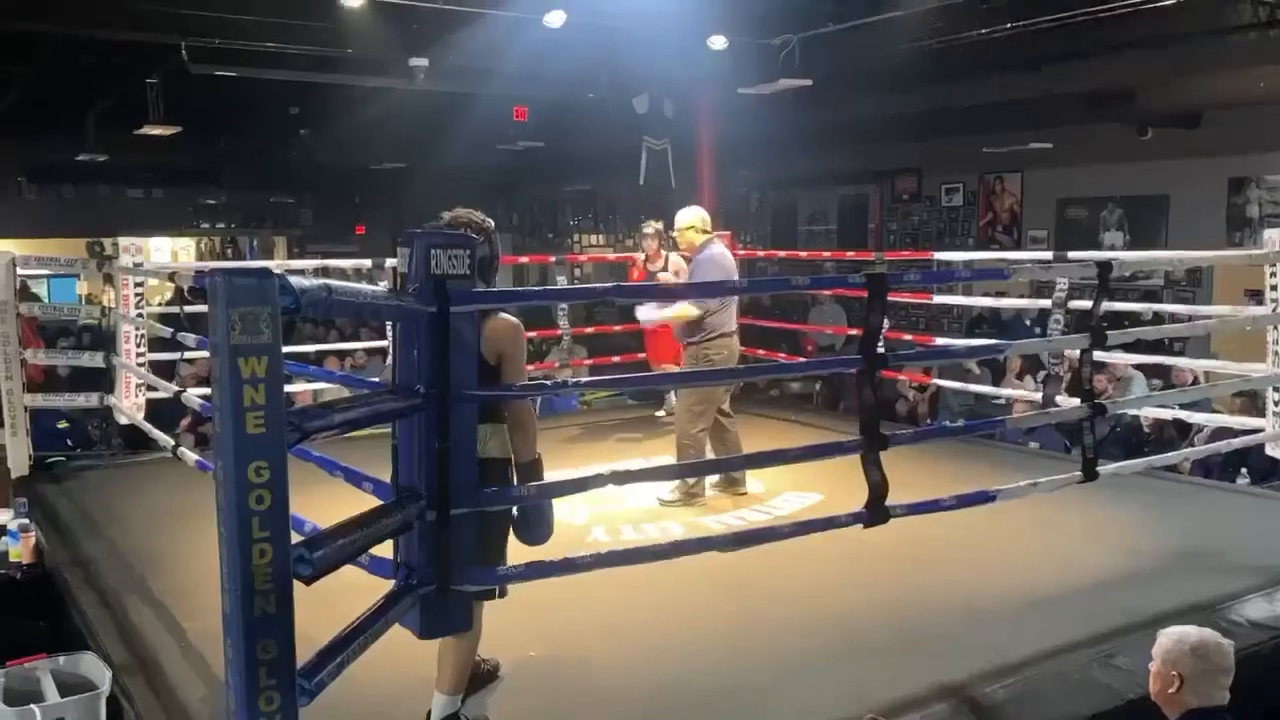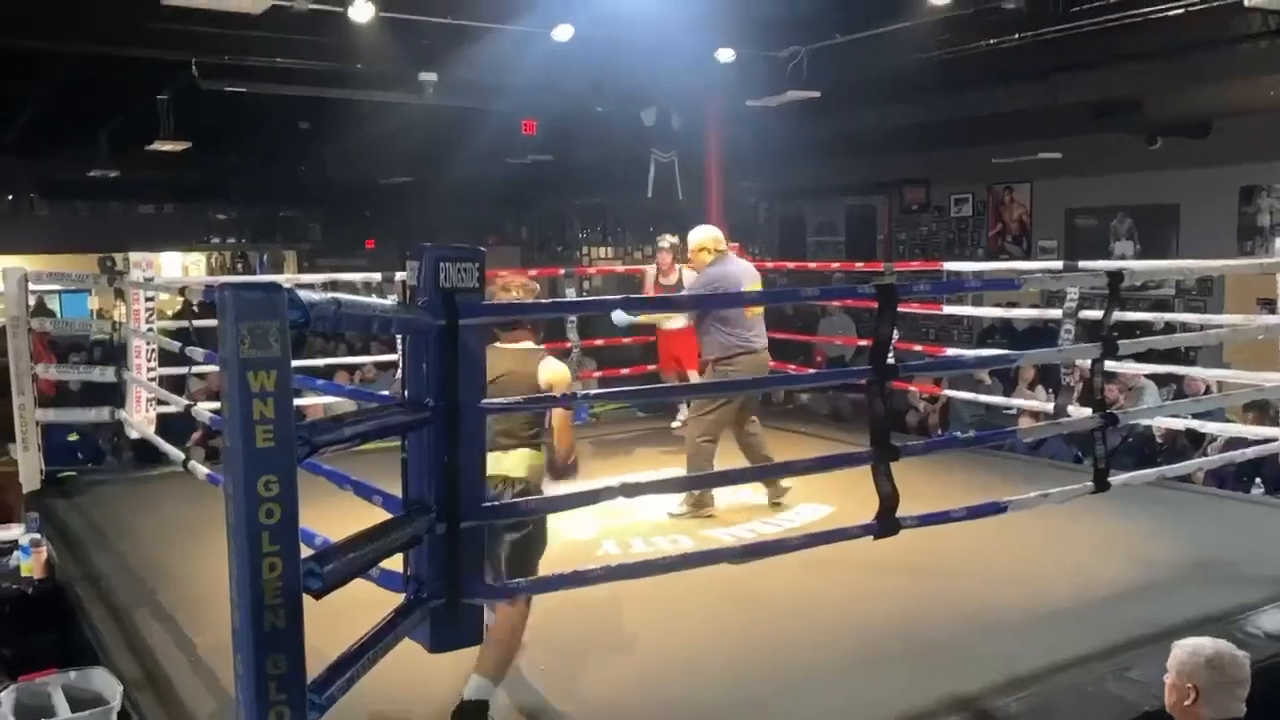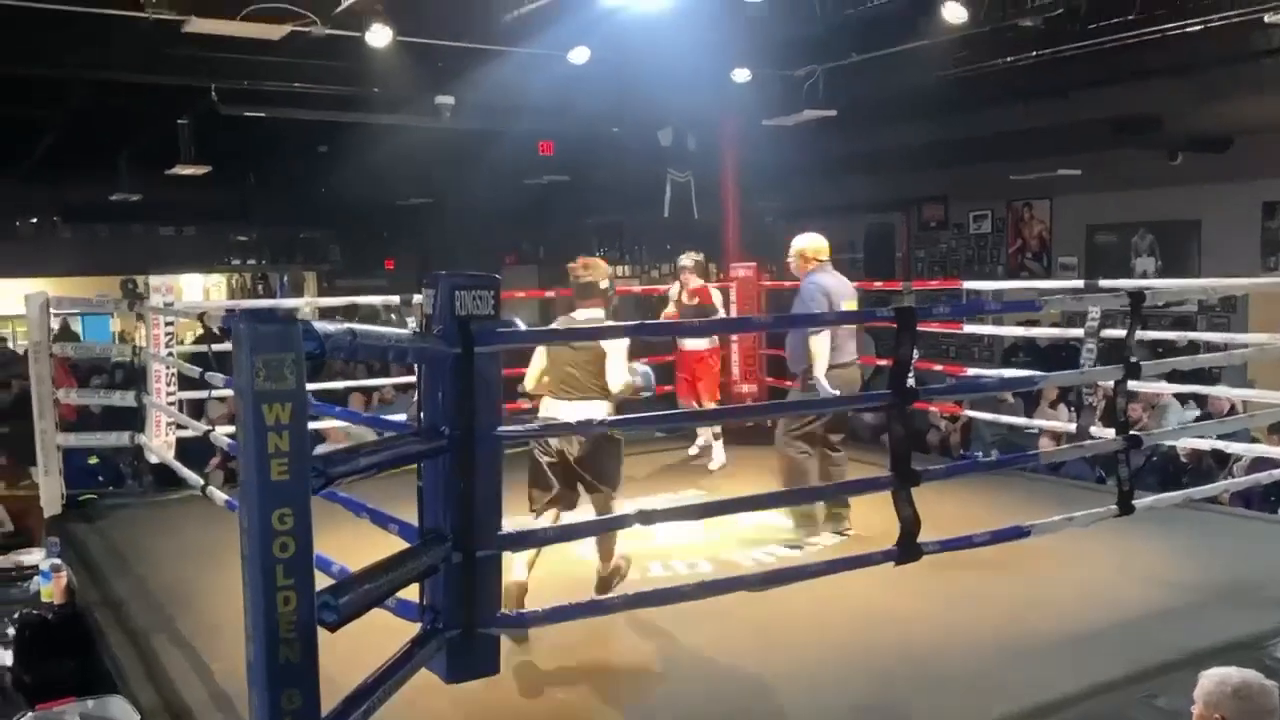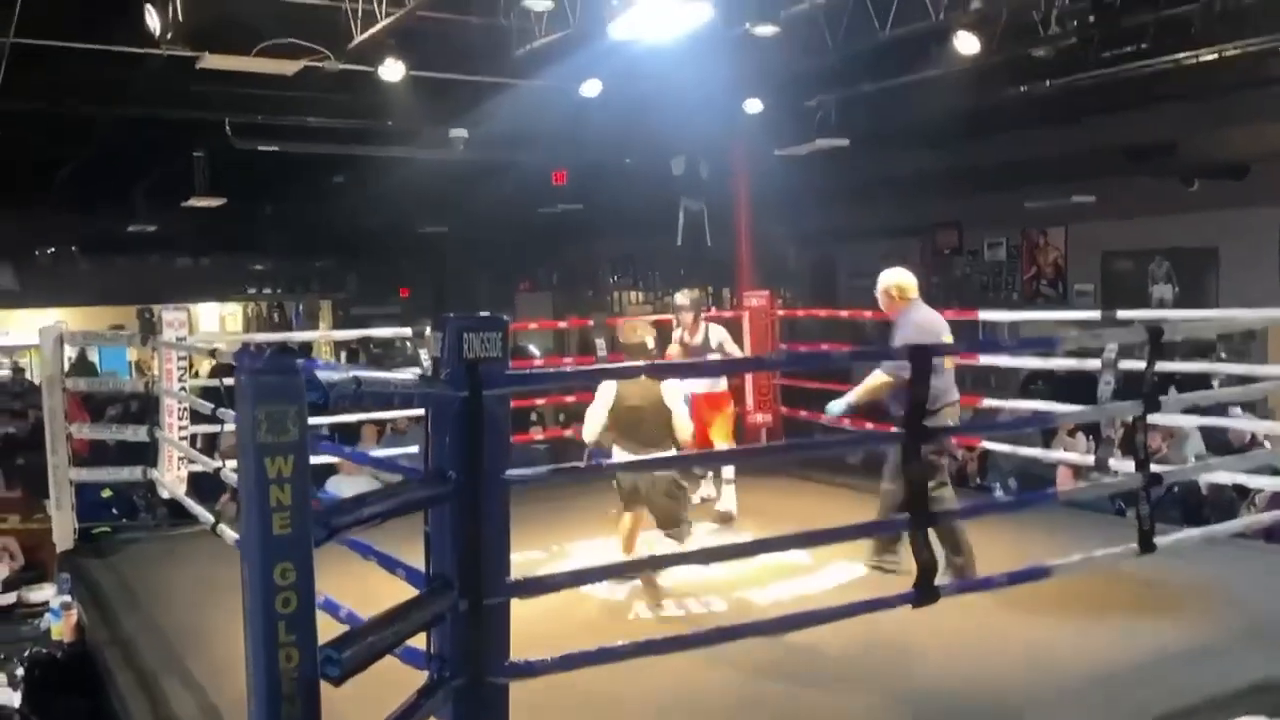
dt=0.4s
person 1, frame 1
right shoulder: (503, 328)
right elbow: (518, 416)
right wrist: (531, 479)
right hip: (482, 464)
right knee: (466, 590)
left ankle: (465, 669)
person 1, frame 2
right shoulder: (552, 369)
right elbow: (563, 448)
right wrist: (565, 465)
right hip: (515, 481)
left knee: (499, 567)
right knee: (513, 597)
left ankle: (492, 659)
person 1, frame 3
left shoulder: (555, 328)
left elbow: (530, 384)
right elbow: (616, 385)
right wrist: (636, 381)
left hip: (552, 424)
right hip: (594, 426)
left knee: (544, 512)
right knee: (604, 502)
left ankle: (518, 582)
right ankle: (606, 572)
person 1, frame 4
left shoulder: (610, 387)
right shoulder: (668, 387)
left elbow: (591, 436)
right elbow: (685, 437)
left wrist: (613, 426)
right wrist: (683, 412)
left hip: (626, 466)
right hip: (660, 469)
left knee: (632, 510)
right knee: (678, 530)
person 2, frame 1
left shoulder: (709, 259)
right shoulder: (715, 253)
left elbow: (694, 306)
left wrist: (657, 315)
left hip: (710, 348)
right hip: (721, 344)
left knee: (692, 417)
right knee: (720, 412)
left ankle: (691, 487)
right ankle: (733, 477)
person 2, frame 2
left shoulder: (713, 277)
right shoulder: (747, 269)
left wrist: (629, 317)
left hip: (730, 365)
right hip: (756, 358)
left knee: (701, 430)
right knee: (744, 422)
left ankle: (699, 501)
right ankle: (773, 484)
person 2, frame 3
left shoulder: (812, 286)
right shoulder: (843, 284)
left elbow: (818, 333)
left wrist: (819, 375)
left hip: (824, 378)
right hip: (847, 372)
left knee: (791, 440)
right knee: (830, 445)
left ankle: (806, 521)
right ankle: (838, 516)
person 2, frame 4
left shoulder: (912, 324)
right shoulder: (928, 318)
left elbow: (890, 374)
left wrist: (847, 401)
left hip: (931, 419)
right hip: (933, 414)
left knee: (935, 491)
right knee: (896, 482)
left ankle: (961, 567)
right ankle: (885, 553)
person 3, frame 1
left shoulder: (674, 261)
right shoulder: (641, 261)
left wrist: (675, 283)
right wrist: (636, 274)
left knee: (667, 364)
right knee: (655, 363)
right ankle: (670, 401)
person 3, frame 2
left shoulder: (688, 275)
right shoulder: (651, 275)
right wrist: (649, 296)
left hip: (685, 330)
right hip: (664, 331)
left knee: (691, 371)
right knee: (667, 374)
right ankle: (683, 410)
person 3, frame 3
left shoulder: (710, 293)
right shoulder: (675, 291)
left wrist: (709, 302)
right wrist: (668, 315)
left hip: (706, 352)
right hip: (683, 352)
left knee: (707, 401)
right knee: (684, 398)
left ankle: (718, 451)
right ankle: (703, 433)
person 3, frame 4
left shoulder: (716, 332)
right shoulder: (677, 334)
left elbow: (740, 358)
right wrist: (672, 359)
left hip: (716, 395)
right hip: (692, 397)
left knee: (721, 443)
right knee: (692, 445)
left ankle: (728, 499)
right ankle: (706, 486)
